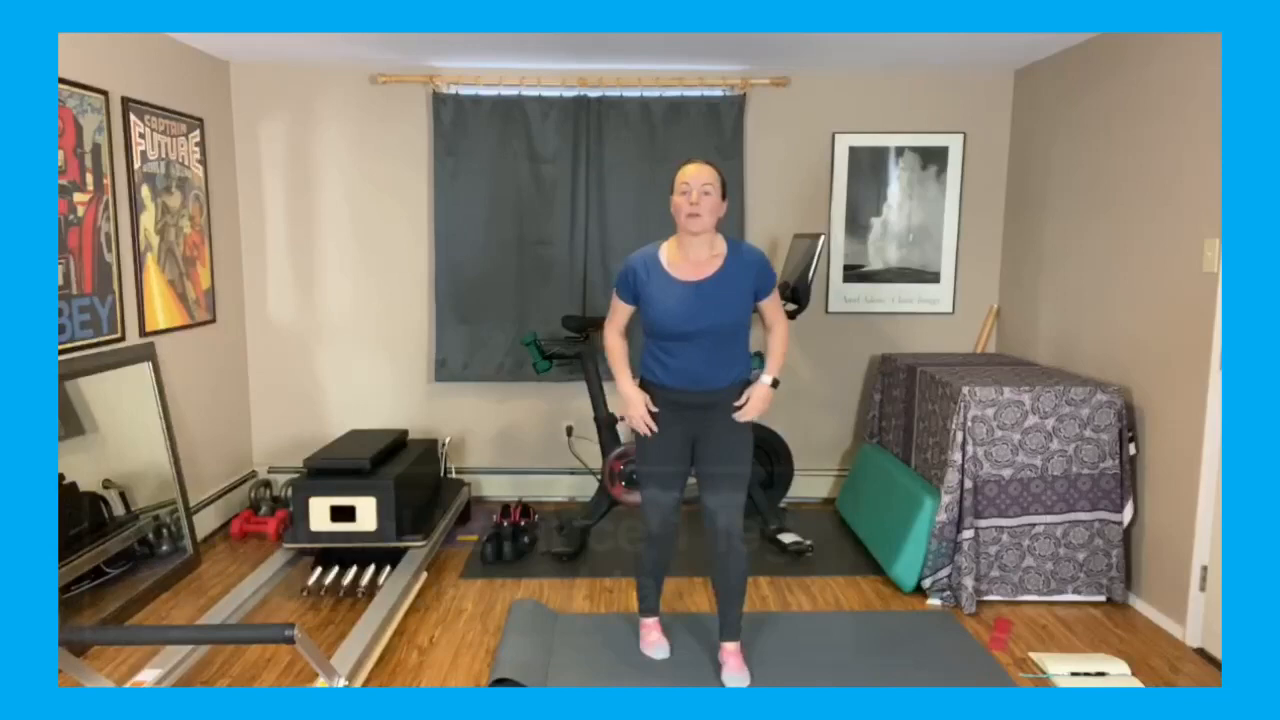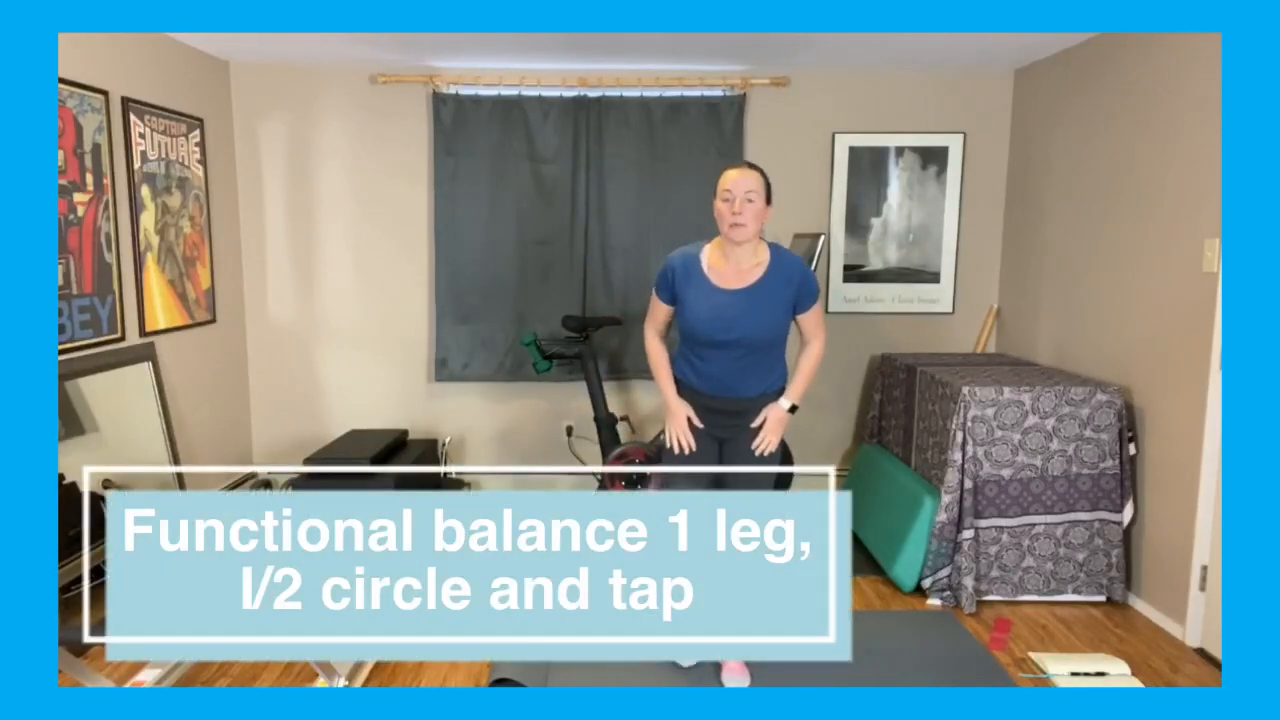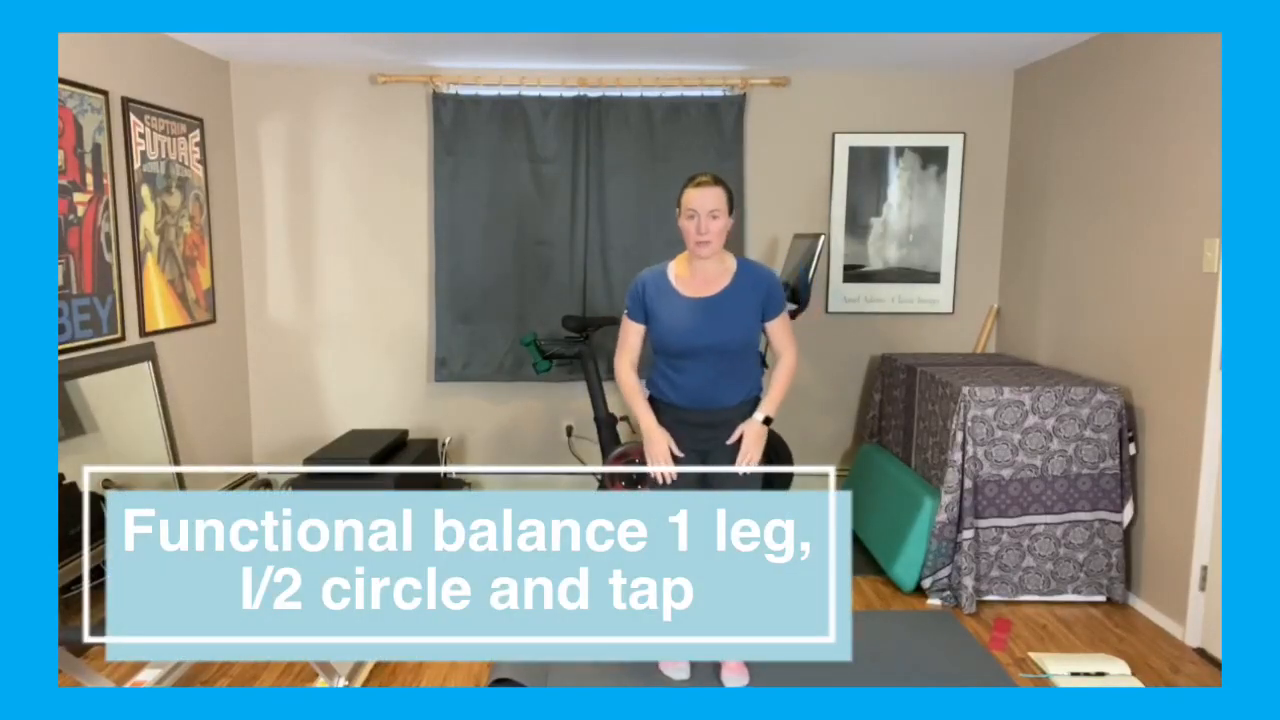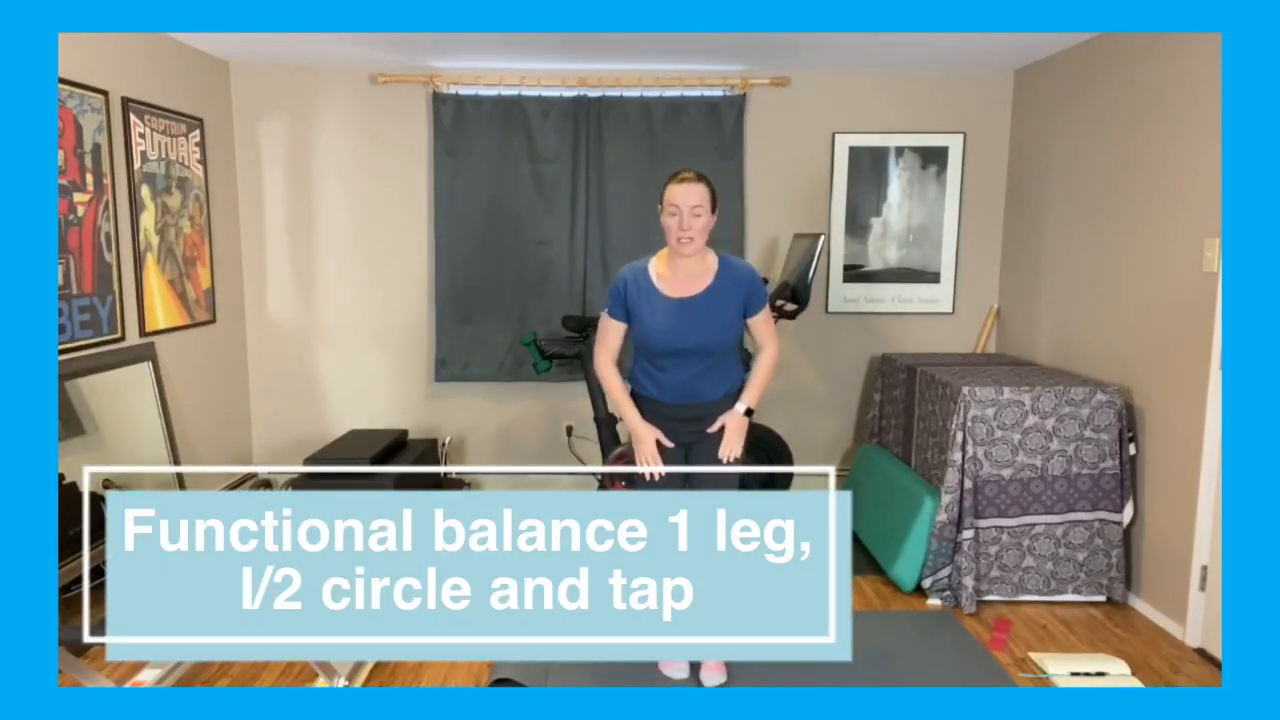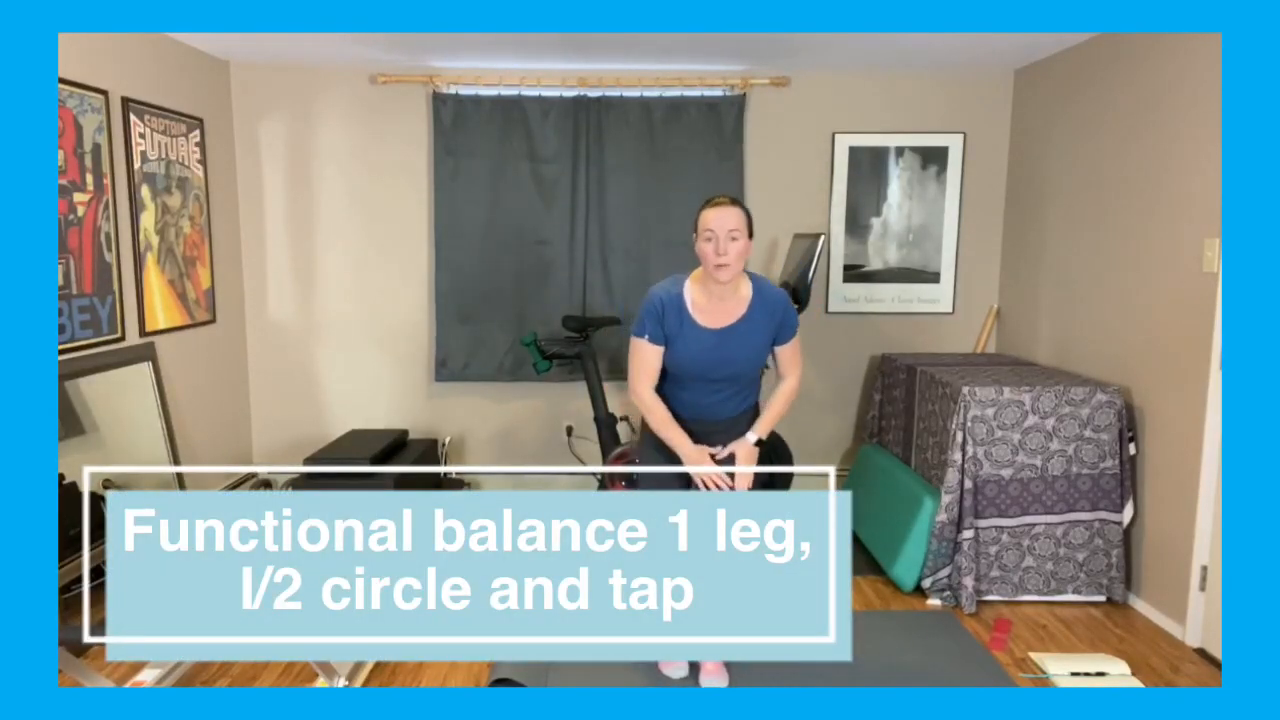
dt=0.7s
person 1, frame 1
left shoulder: (749, 263)
right shoulder: (641, 266)
left elbow: (777, 324)
right elbow: (613, 331)
left wrist: (768, 380)
right wrist: (626, 387)
left hip: (726, 411)
right hip: (661, 410)
left knee: (727, 527)
right knee: (658, 520)
left ankle: (730, 643)
right ankle: (649, 616)
person 1, frame 2
left shoulder: (792, 272)
right shoulder: (681, 266)
left elbow: (815, 340)
right elbow: (653, 332)
left wrist: (787, 405)
right wrist: (671, 400)
left hip: (756, 417)
right hip: (693, 412)
person 1, frame 3
left shoulder: (759, 282)
right shoulder: (650, 285)
left elbow: (786, 356)
right elbow: (625, 363)
left wrist: (761, 420)
right wrist: (649, 429)
left hip: (735, 429)
right hip: (671, 428)
person 1, frame 4
left shoulder: (740, 278)
right shoulder: (631, 281)
left elbow: (769, 348)
right elbow: (604, 359)
left wrist: (743, 410)
right wrist: (636, 425)
left hip: (718, 422)
right hip: (656, 423)
person 1, frame 5
left shoulder: (773, 303)
right shoulder: (663, 301)
left elbow: (790, 377)
right elbow: (641, 388)
left wrist: (753, 440)
right wrist: (688, 452)
left hip: (733, 434)
right hip: (666, 433)
